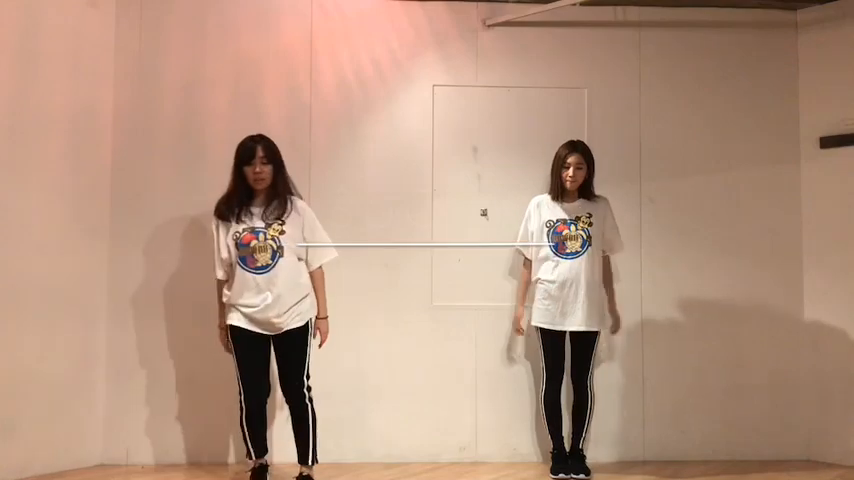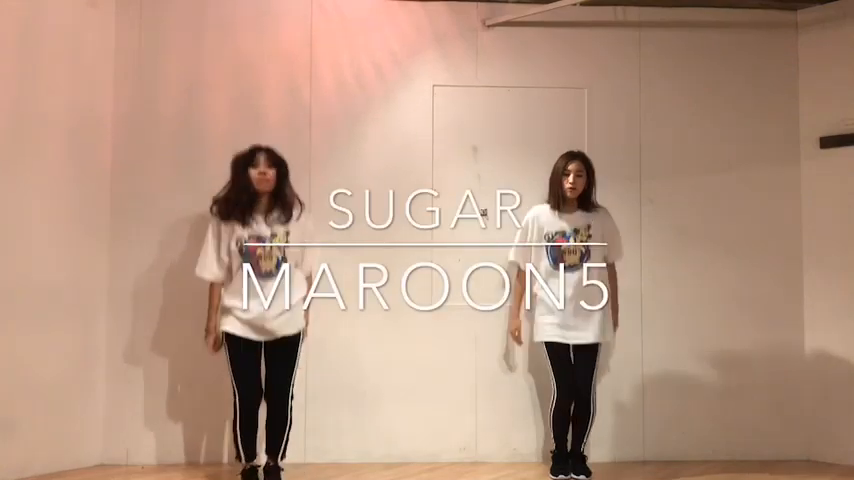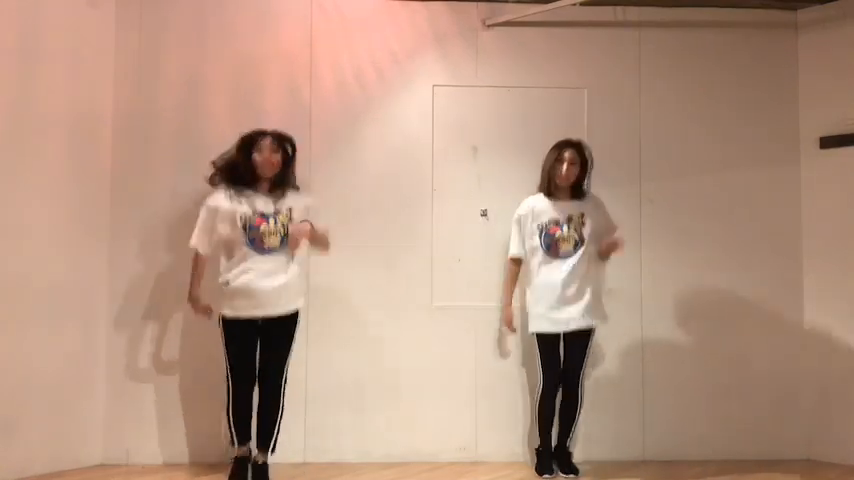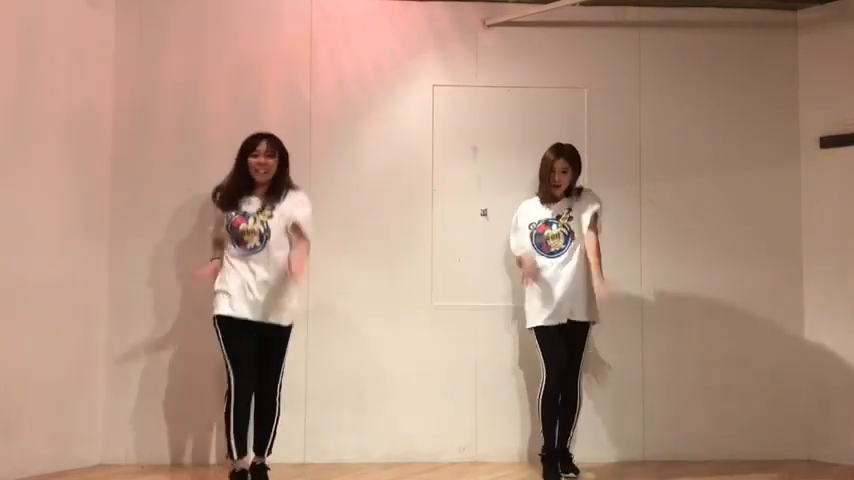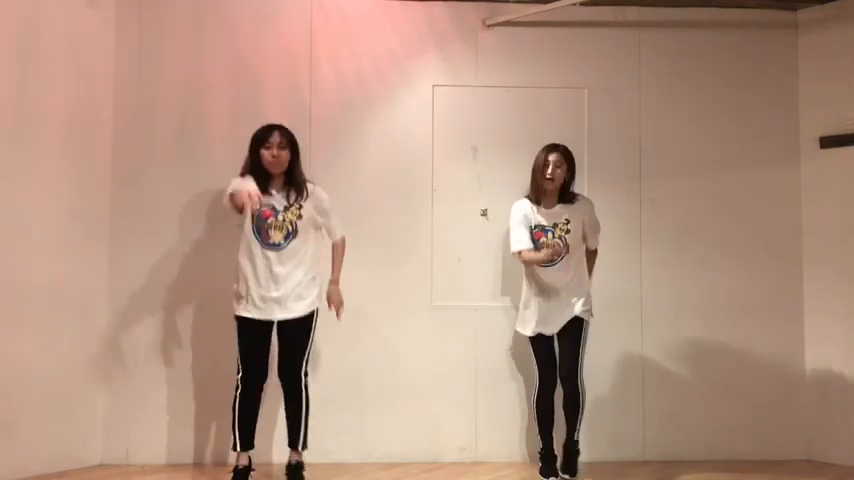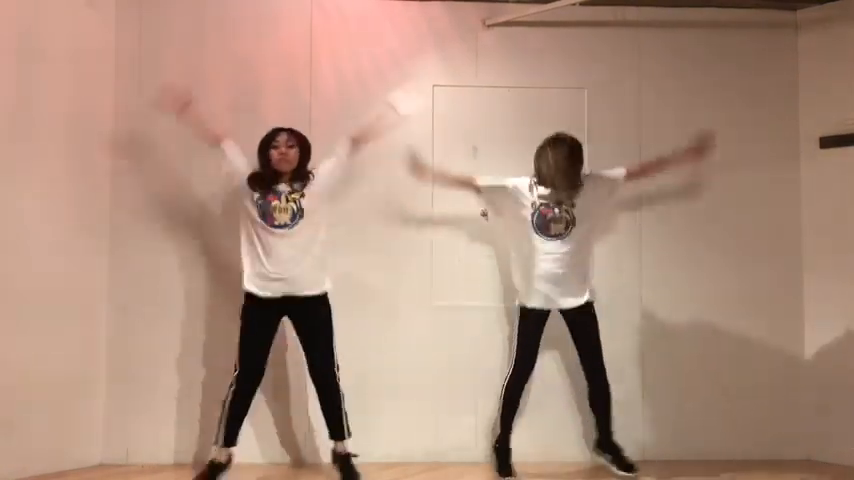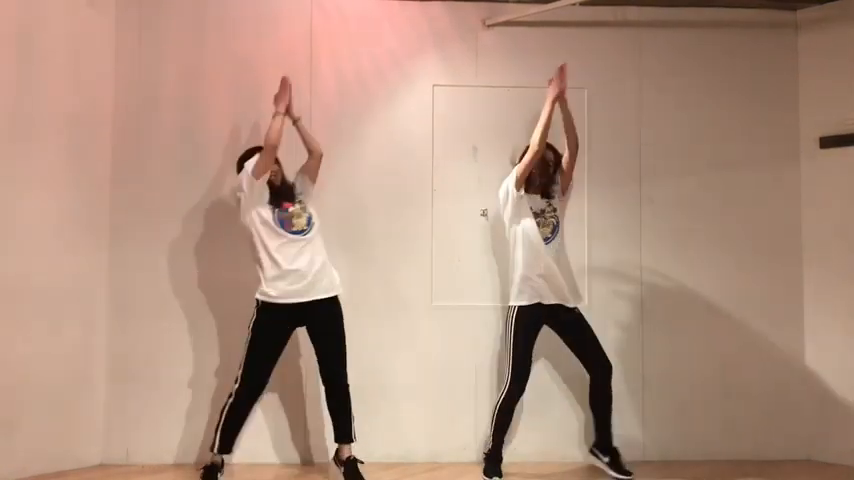
dt=0.5s
person 1, frame 1
left shoulder: (295, 209)
right shoulder: (227, 214)
left elbow: (314, 265)
right elbow: (223, 274)
left wrist: (322, 314)
right wrist: (223, 321)
left hip: (293, 317)
right hip: (245, 319)
left knee: (297, 393)
right knee: (252, 395)
person 1, frame 2
left shoulder: (295, 214)
right shoulder: (225, 216)
left elbow: (306, 270)
right elbow: (216, 275)
left wrist: (304, 311)
right wrist: (213, 323)
left hip: (286, 324)
right hip: (240, 324)
left knee: (280, 396)
right knee: (247, 398)
person 1, frame 3
left shoulder: (294, 199)
right shoulder: (225, 198)
left elbow: (322, 243)
right elbow: (202, 247)
left wrist: (311, 233)
right wrist: (193, 291)
left hip: (283, 305)
right hip: (239, 305)
left knee: (273, 382)
right knee: (240, 381)
person 1, frame 4
left shoulder: (292, 199)
right shoulder: (228, 199)
left elbow: (301, 232)
left wrist: (299, 255)
right wrist: (217, 262)
left hip: (275, 308)
right hip: (233, 304)
left knee: (268, 386)
right knee: (240, 381)
person 1, frame 5
left shoulder: (312, 195)
right shoulder: (246, 187)
left elbow: (337, 236)
right elbow: (234, 200)
left wrist: (335, 282)
right wrist: (244, 194)
left hip: (298, 301)
right hip: (252, 303)
left knee: (293, 375)
right knee: (250, 380)
person 1, frame 6
left shoulder: (317, 180)
right shoulder: (253, 183)
left elbow: (355, 141)
right elbow: (218, 138)
left wrist: (389, 114)
right wrist: (186, 109)
left hip: (309, 290)
right hip: (261, 290)
left knee: (325, 370)
right knee: (247, 372)
person 1, frame 7
left shoulder: (298, 191)
right shoulder: (249, 190)
left elbow: (317, 154)
right elbow: (271, 147)
left wrist: (292, 114)
right wrist: (280, 109)
left hip: (323, 295)
right hip: (277, 300)
left knee: (336, 376)
right knee: (250, 383)
person 2, frame 1
left shoulder: (600, 207)
right shoulder: (539, 205)
left elbow: (605, 259)
right elbow: (528, 260)
left wrist: (612, 305)
right wrist: (520, 306)
left hip: (588, 309)
right hip: (549, 309)
left knee: (582, 382)
right knee: (553, 381)
left ankle: (577, 452)
right ankle: (558, 452)
person 2, frame 2
left shoulder: (600, 216)
right shoulder: (537, 216)
left elbow: (609, 264)
right elbow: (523, 267)
left wrist: (614, 308)
right wrist: (515, 314)
left hip: (589, 319)
right hip: (551, 320)
left knee: (585, 391)
right knee: (564, 390)
person 2, frame 3
left shoulder: (592, 206)
right shoulder: (531, 207)
left elbow: (602, 253)
right elbow: (516, 258)
left wrist: (611, 246)
right wrist: (507, 302)
left hip: (582, 307)
right hip: (545, 308)
left knee: (572, 382)
right knee: (550, 382)
left ankle: (562, 450)
right ankle: (544, 450)
person 2, frame 4
left shoulder: (585, 201)
right shoulder: (527, 209)
left elbow: (591, 236)
right elbow: (520, 257)
left wrist: (598, 275)
right wrist: (526, 266)
left hip: (577, 303)
right hip: (542, 305)
left knee: (571, 378)
right knee: (553, 372)
left ankle: (563, 450)
person 2, frame 5
left shoulder: (582, 207)
right shoulder: (522, 209)
right elbow: (521, 254)
right wrist: (539, 257)
left hip: (574, 306)
right hip: (537, 309)
left knee: (570, 376)
right knee: (546, 379)
left ankle: (570, 451)
right ankle: (547, 452)
person 2, frame 6
left shoulder: (591, 186)
right shoulder: (520, 189)
left elbow: (634, 173)
right elbow: (477, 185)
left wrist: (683, 156)
right wrist: (433, 175)
left hip: (577, 293)
right hip: (534, 294)
left knee: (596, 369)
right knee: (521, 368)
left ankle: (606, 444)
right ankle: (503, 444)
person 2, frame 7
left shoulder: (556, 194)
right shoulder: (512, 195)
left elbow: (573, 150)
right elbow: (534, 152)
left wrist: (562, 101)
right wrist: (549, 106)
left hip: (562, 295)
right hip: (528, 298)
left knee: (600, 367)
right knee: (516, 381)
